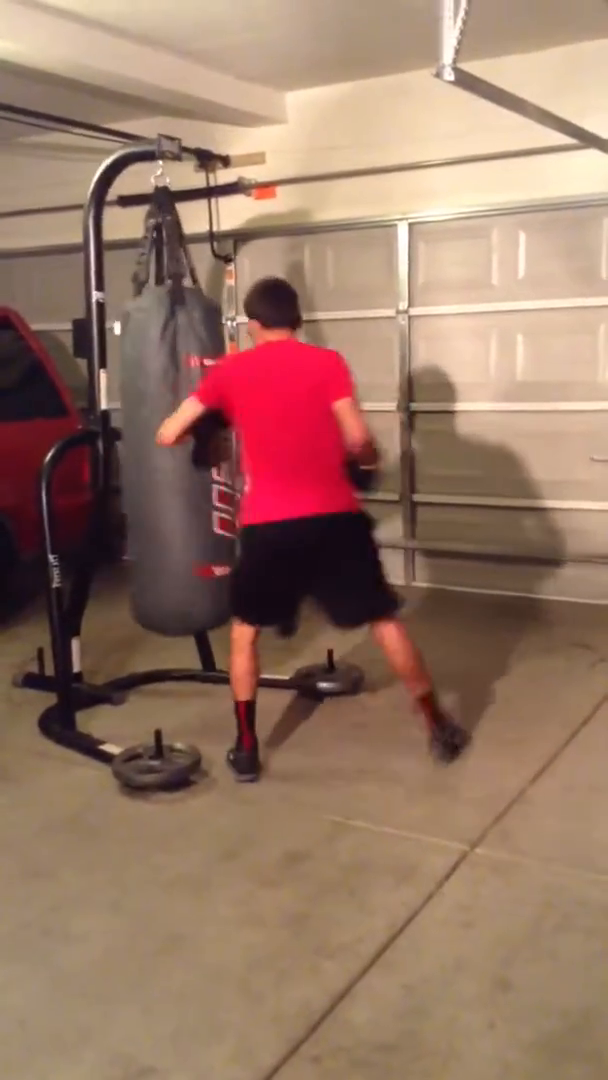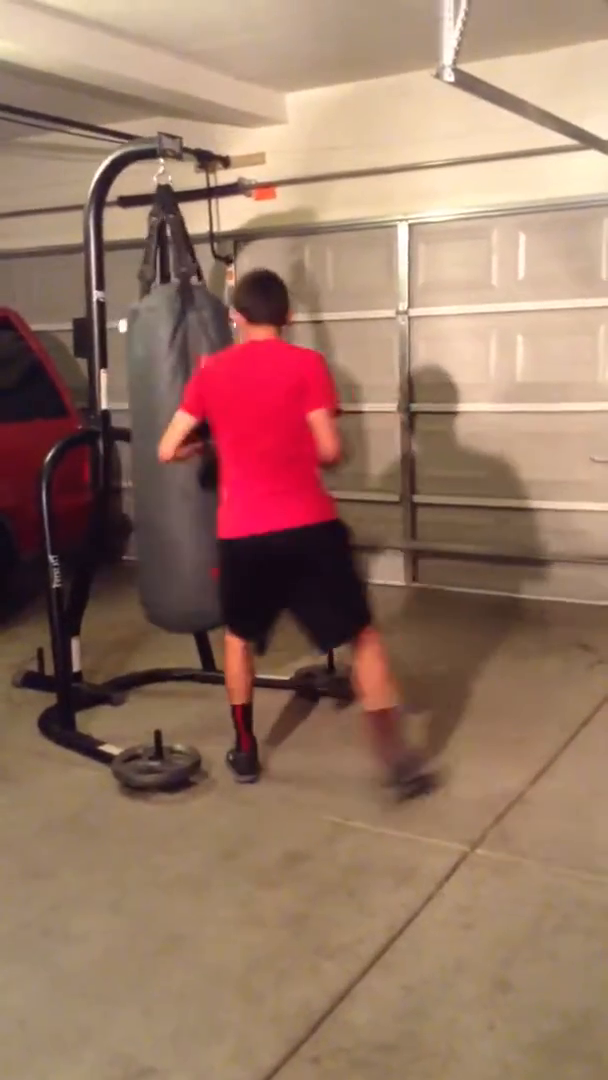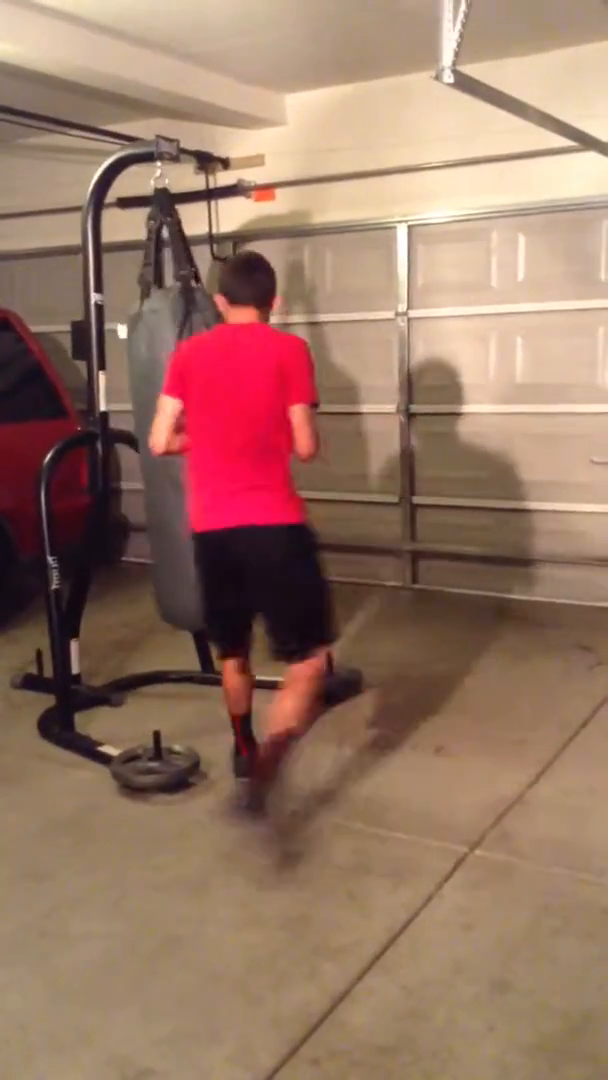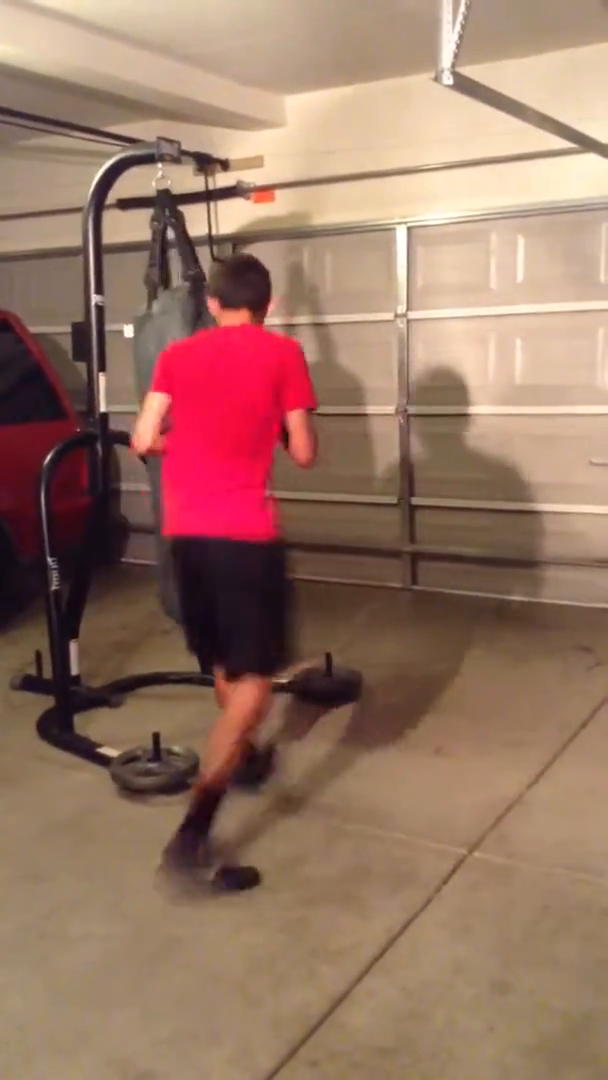
dt=0.1s
person 1, frame 1
left shoulder: (227, 368)
right shoulder: (326, 362)
left elbow: (168, 435)
right elbow: (356, 439)
right wrist: (370, 458)
left hip: (264, 523)
right hip: (331, 516)
left knee: (245, 630)
right knee: (383, 621)
left ankle: (245, 750)
right ankle: (437, 726)
person 1, frame 2
left shoulder: (211, 372)
right shoulder: (308, 365)
left elbow: (167, 451)
right elbow: (329, 451)
left hip: (242, 533)
right hip: (310, 526)
left knee: (237, 639)
right knee: (362, 638)
left ankle: (245, 750)
right ankle: (392, 754)
person 1, frame 3
left shoulder: (188, 355)
right shoulder: (290, 351)
left elbow: (160, 443)
right elbow: (306, 447)
left hip: (209, 524)
right hip: (273, 521)
left knee: (231, 650)
right knee: (310, 656)
left ankle: (245, 759)
right ankle: (265, 781)
person 1, frame 4
left shoulder: (178, 356)
right shoulder: (283, 354)
left elbow: (144, 441)
right elbow: (304, 452)
left hip: (185, 532)
right hip: (246, 535)
left knee: (224, 663)
right knee: (254, 682)
left ankle: (221, 774)
right ankle: (192, 834)
